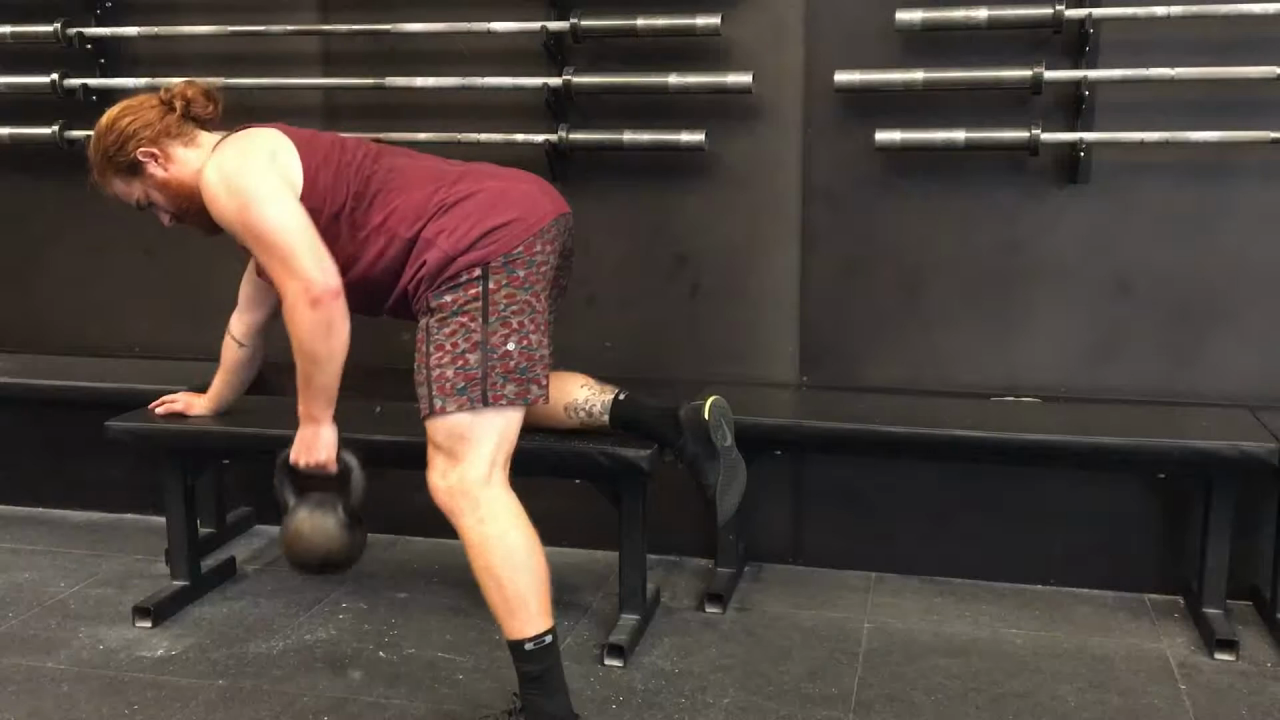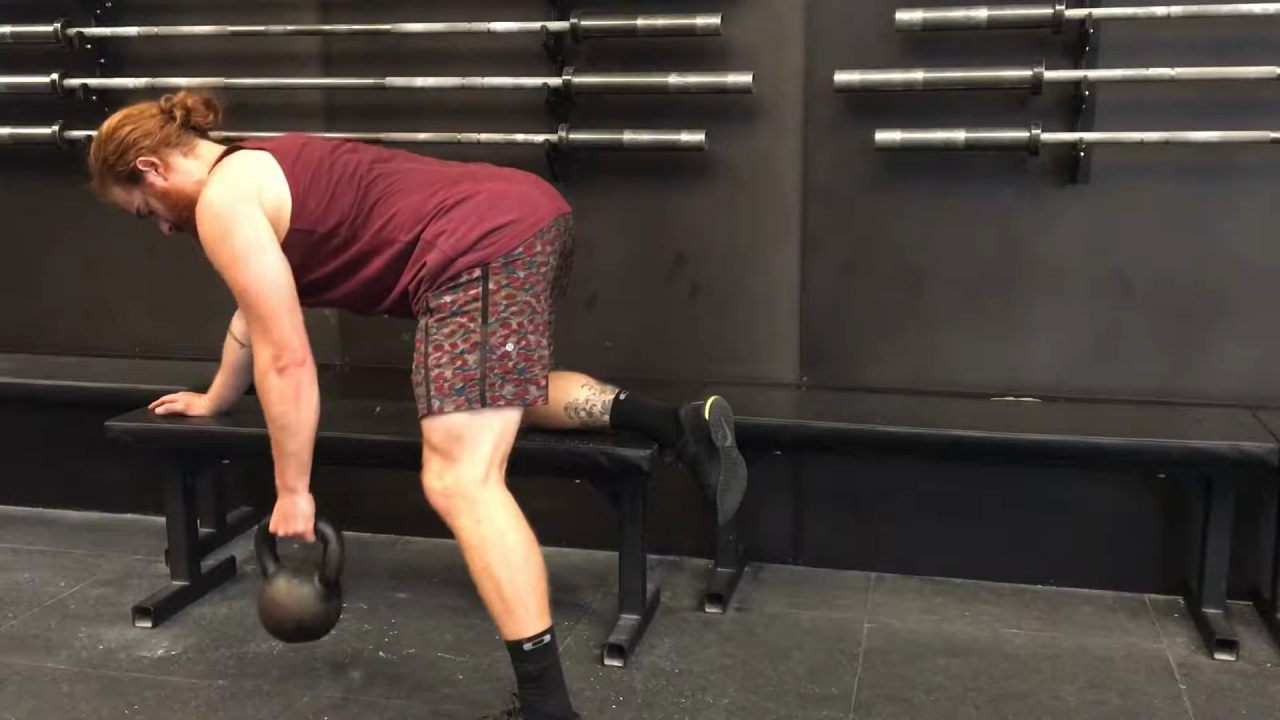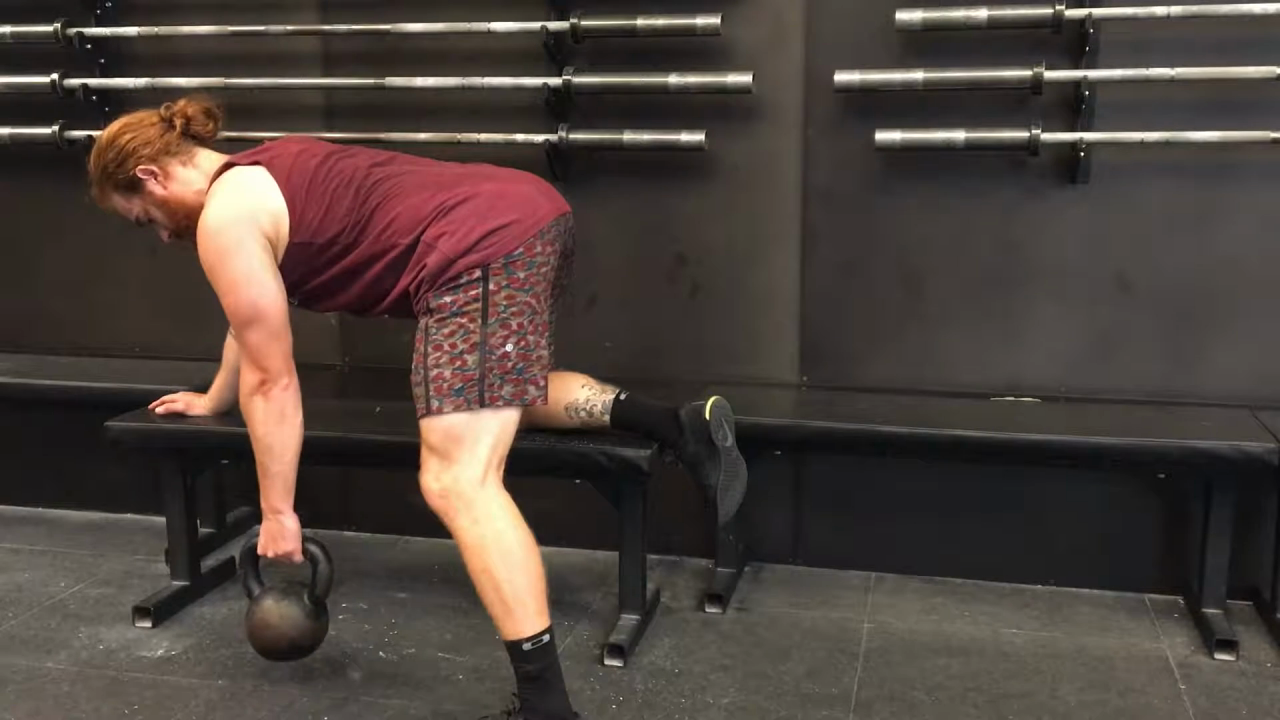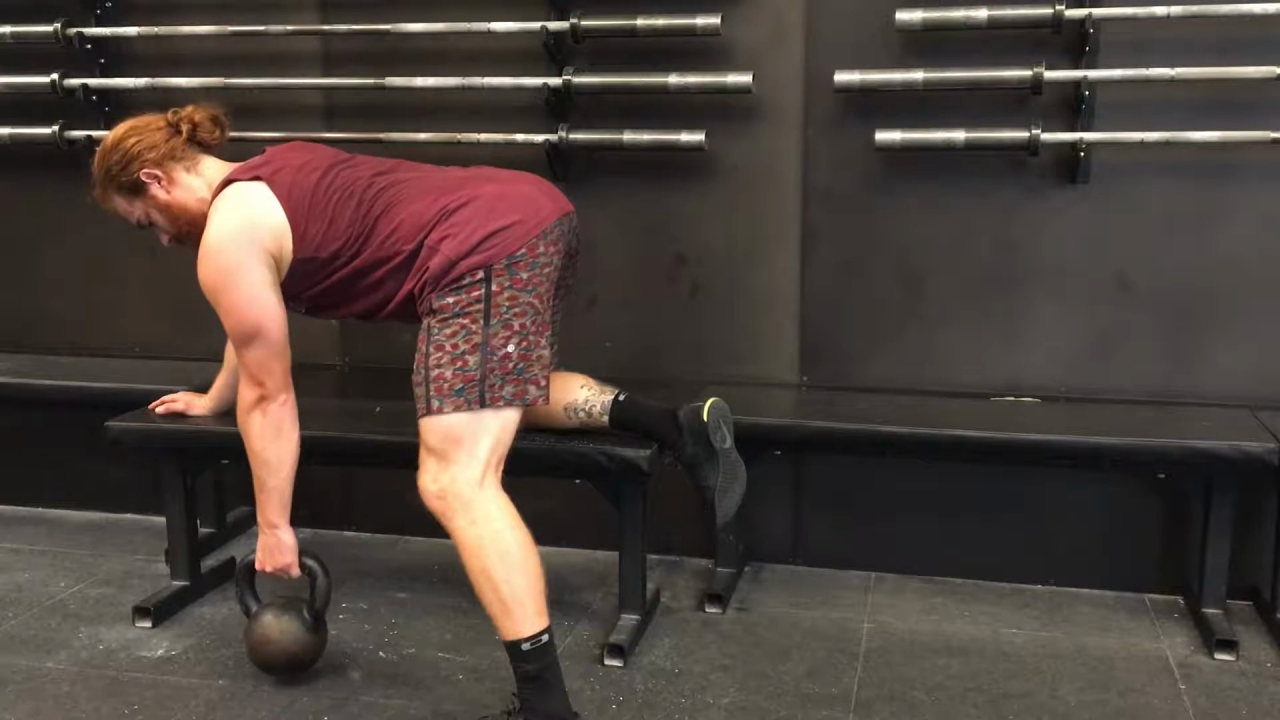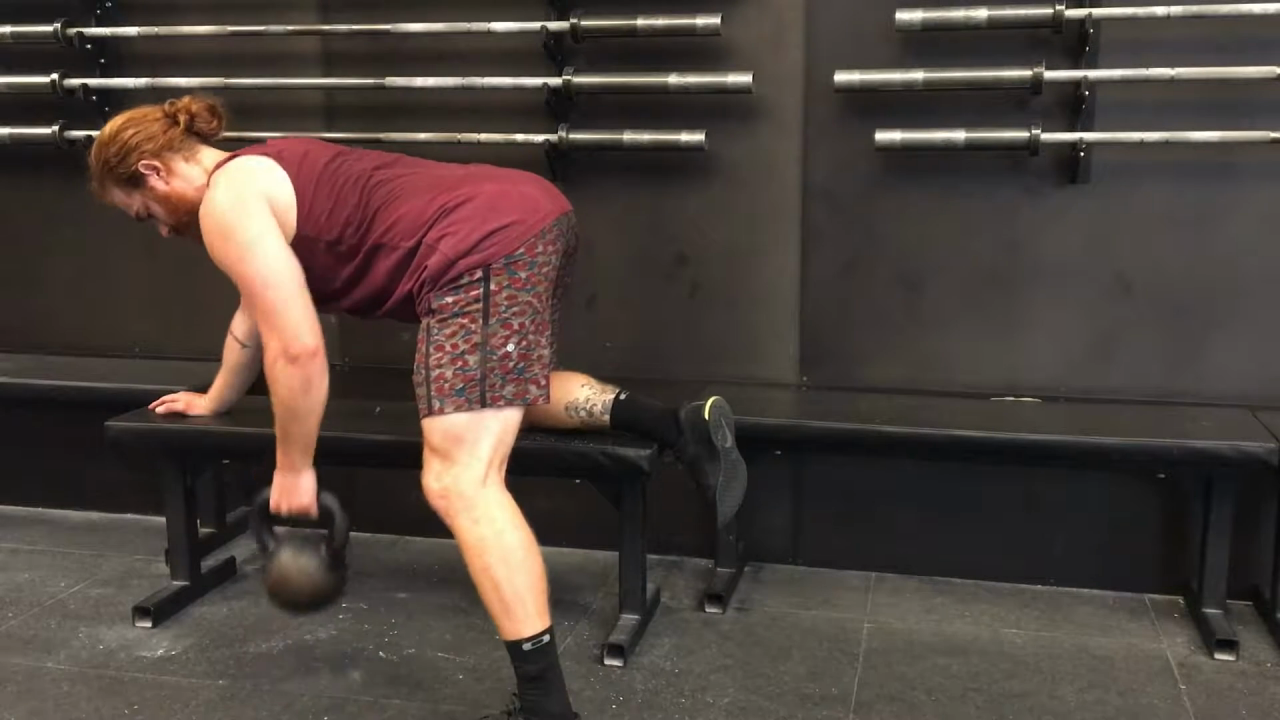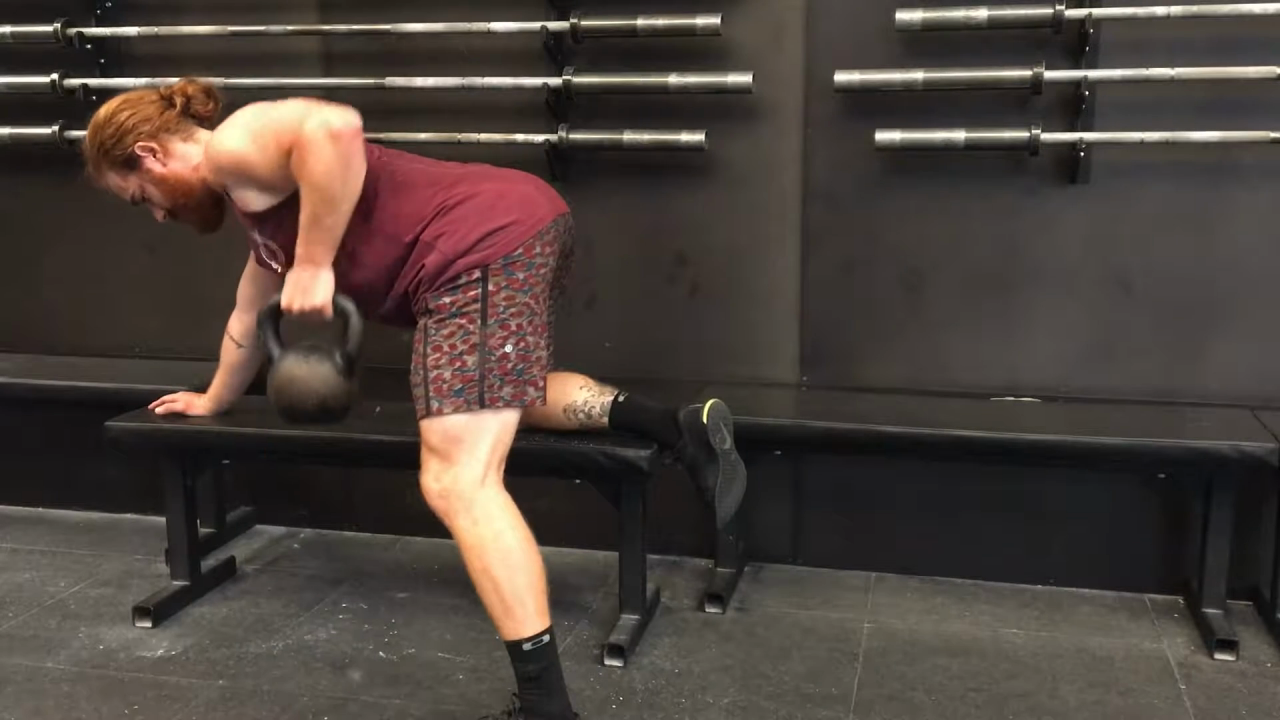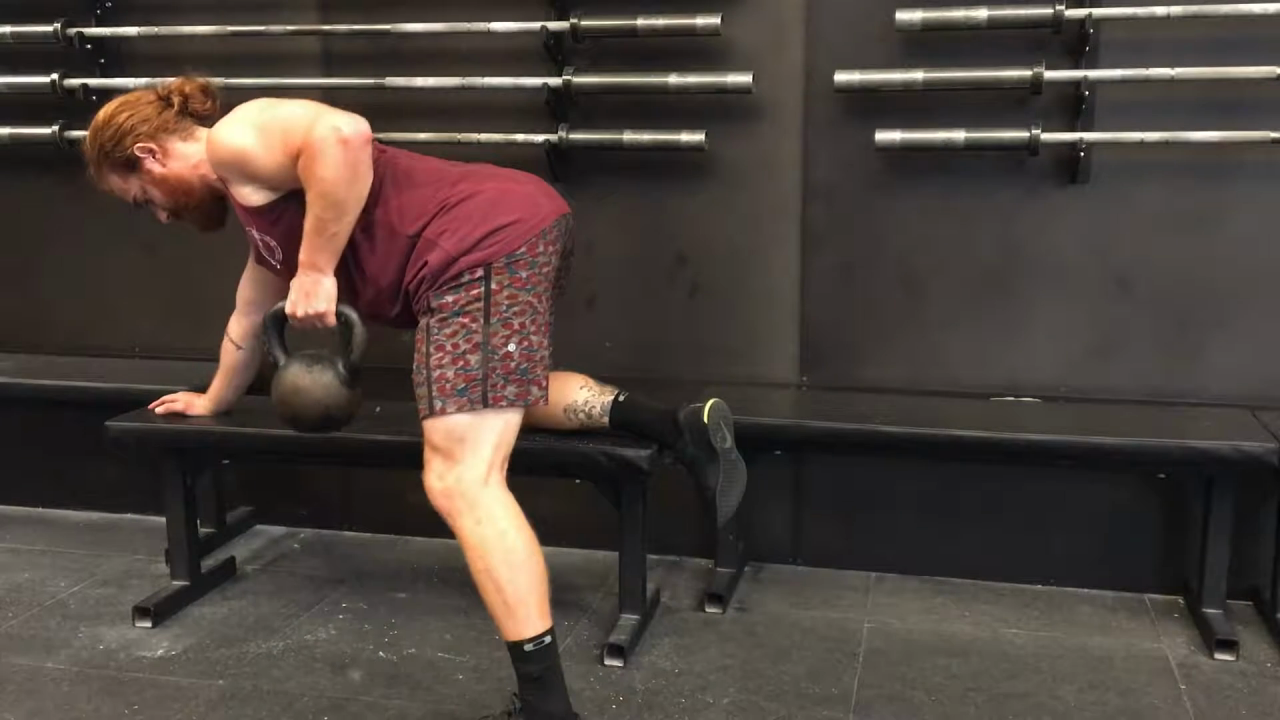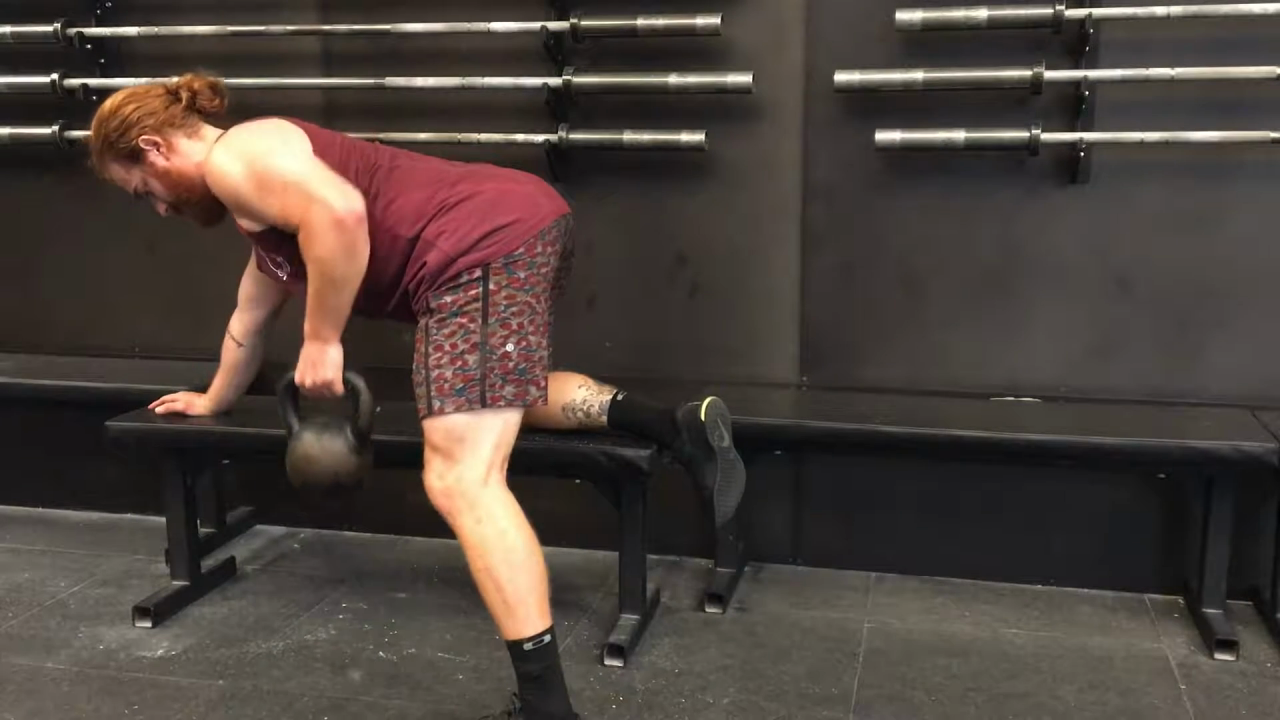
dt=0.4s
person 1, frame 1
left shoulder: (228, 173)
right shoulder: (262, 178)
left elbow: (319, 291)
right elbow: (252, 315)
left wrist: (316, 425)
right wrist: (212, 400)
left hip: (482, 247)
right hip: (525, 214)
left knee: (465, 483)
right knee: (497, 392)
right ankle: (680, 426)
person 1, frame 2
left shoulder: (223, 201)
right shoulder: (262, 170)
left elbow: (286, 358)
right elbow: (256, 319)
left wrist: (294, 494)
right wrist: (213, 400)
left hip: (482, 247)
right hip: (526, 211)
left knee: (461, 484)
right knee: (497, 392)
right ankle: (681, 425)
person 1, frame 3
left shoulder: (226, 218)
right shoulder: (263, 175)
left elbow: (272, 380)
right elbow: (255, 325)
left wrist: (278, 514)
right wrist: (213, 401)
left hip: (481, 249)
right hip: (528, 210)
left knee: (458, 485)
right knee: (498, 392)
right ankle: (681, 426)
person 1, frame 4
left shoulder: (230, 236)
right shoulder: (266, 179)
left elbow: (269, 395)
right elbow: (255, 336)
left wrist: (274, 529)
right wrist: (212, 400)
left hip: (485, 250)
right hip: (530, 209)
left knee: (456, 484)
right knee: (500, 391)
right ankle: (681, 426)
person 1, frame 5
left shoulder: (227, 202)
right shoulder: (263, 173)
left elbow: (297, 349)
right elbow: (259, 314)
left wrist: (293, 470)
right wrist: (214, 399)
left hip: (485, 249)
right hip: (529, 211)
left knee: (460, 485)
right knee: (500, 392)
right ankle: (683, 426)
person 1, frame 6
left shoulder: (236, 144)
right shoulder: (259, 183)
left elbow: (336, 128)
right elbow: (251, 314)
left wrist: (313, 269)
right wrist: (214, 399)
left hip: (482, 247)
right hip: (522, 217)
left knee: (459, 485)
right knee: (498, 392)
right ankle: (681, 428)
person 1, frame 7
left shoulder: (237, 141)
right shoulder: (256, 191)
left elbow: (345, 136)
right elbow: (250, 315)
left wrist: (316, 270)
right wrist: (214, 400)
left hip: (484, 245)
right hip: (522, 218)
left knee: (461, 483)
right knee: (499, 392)
right ankle: (681, 428)
person 1, frame 8
left shoulder: (232, 160)
right shoulder: (261, 178)
left elbow: (340, 214)
right elbow: (252, 313)
left wrist: (321, 342)
right wrist: (213, 400)
left hip: (483, 245)
right hip: (523, 215)
left knee: (461, 483)
right knee: (503, 392)
right ankle: (678, 427)
